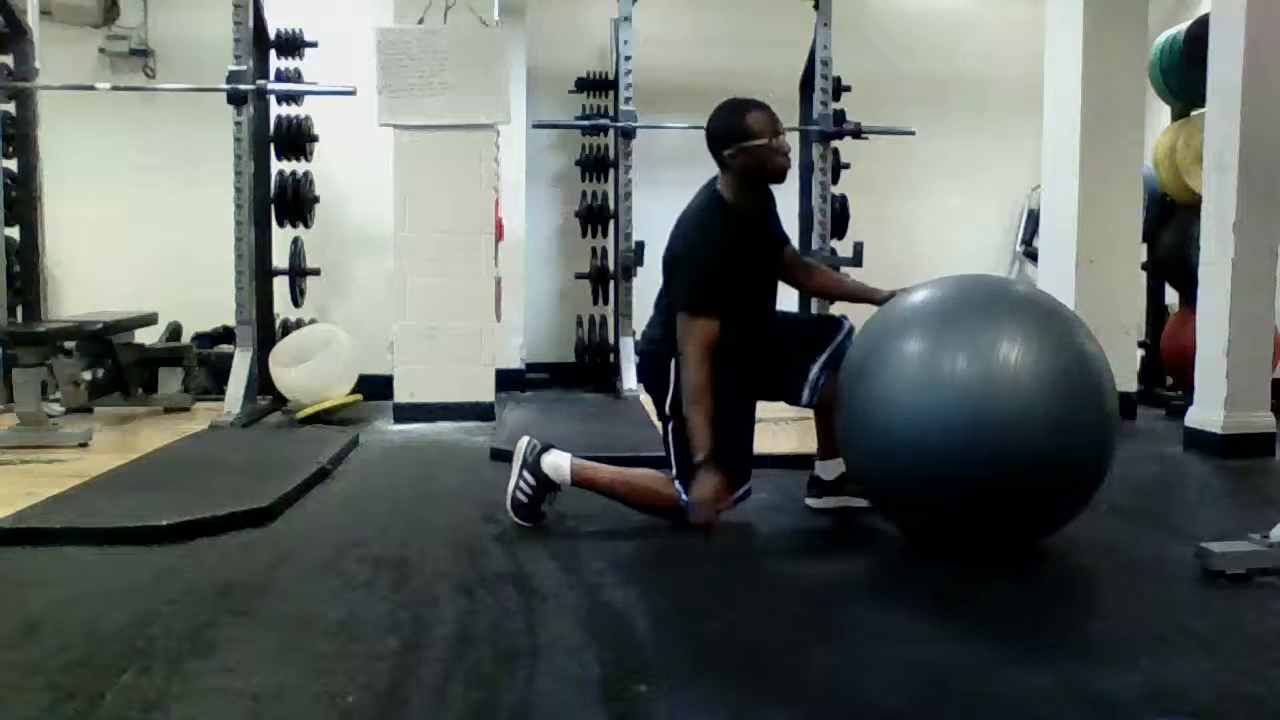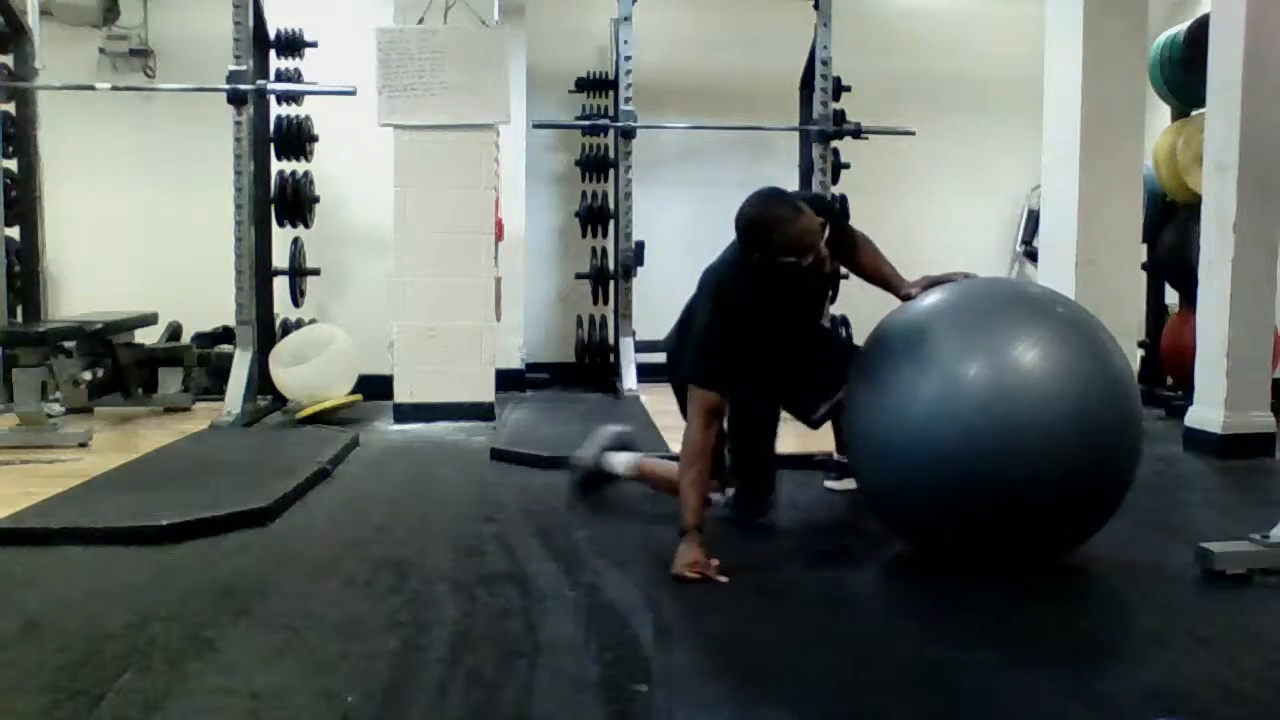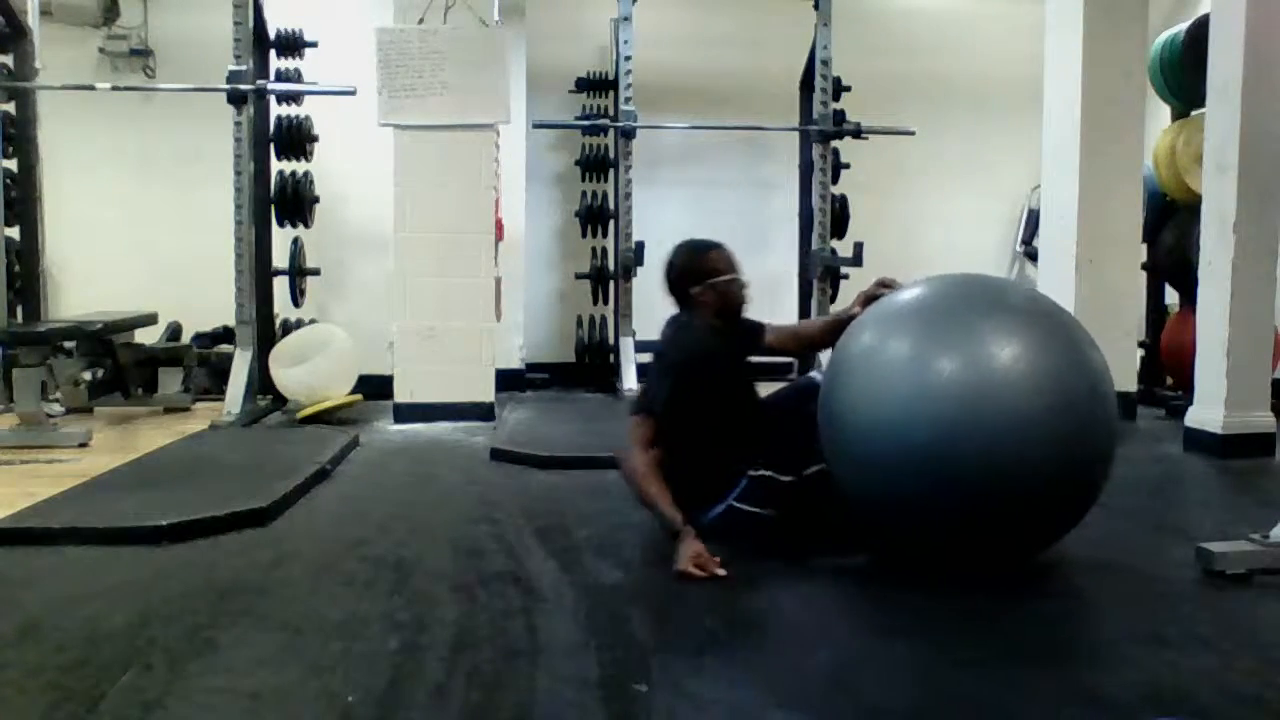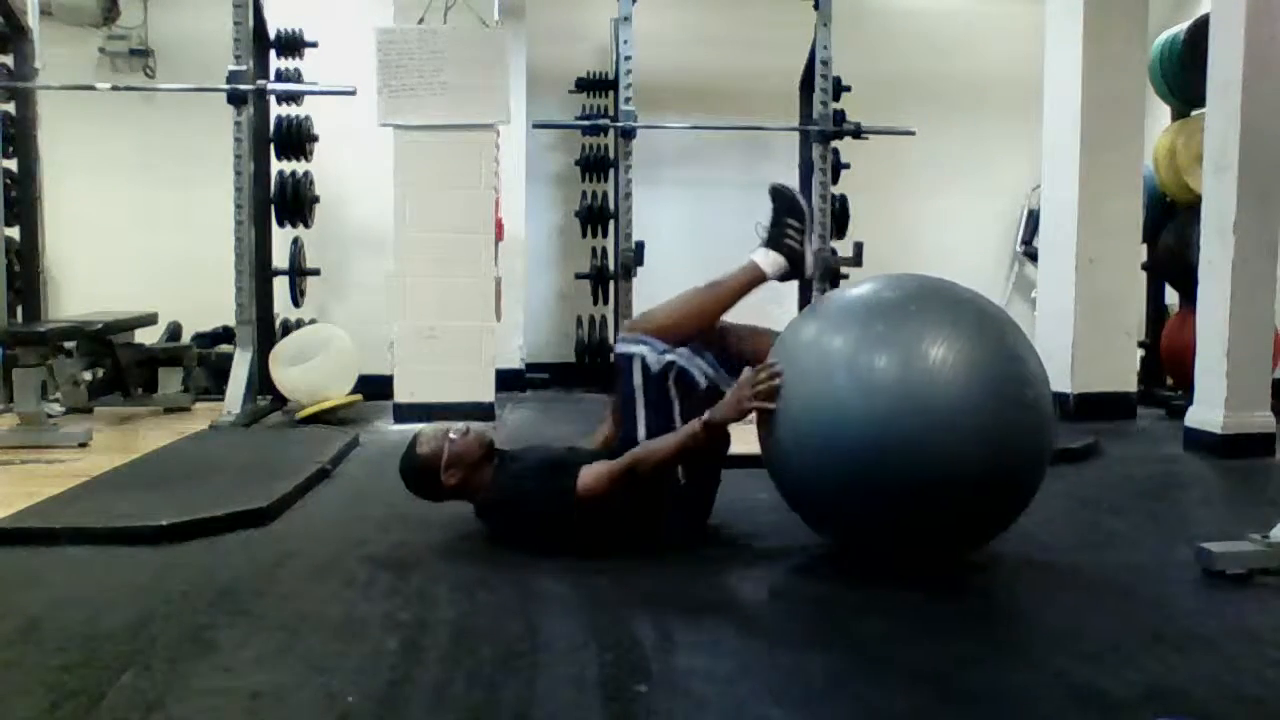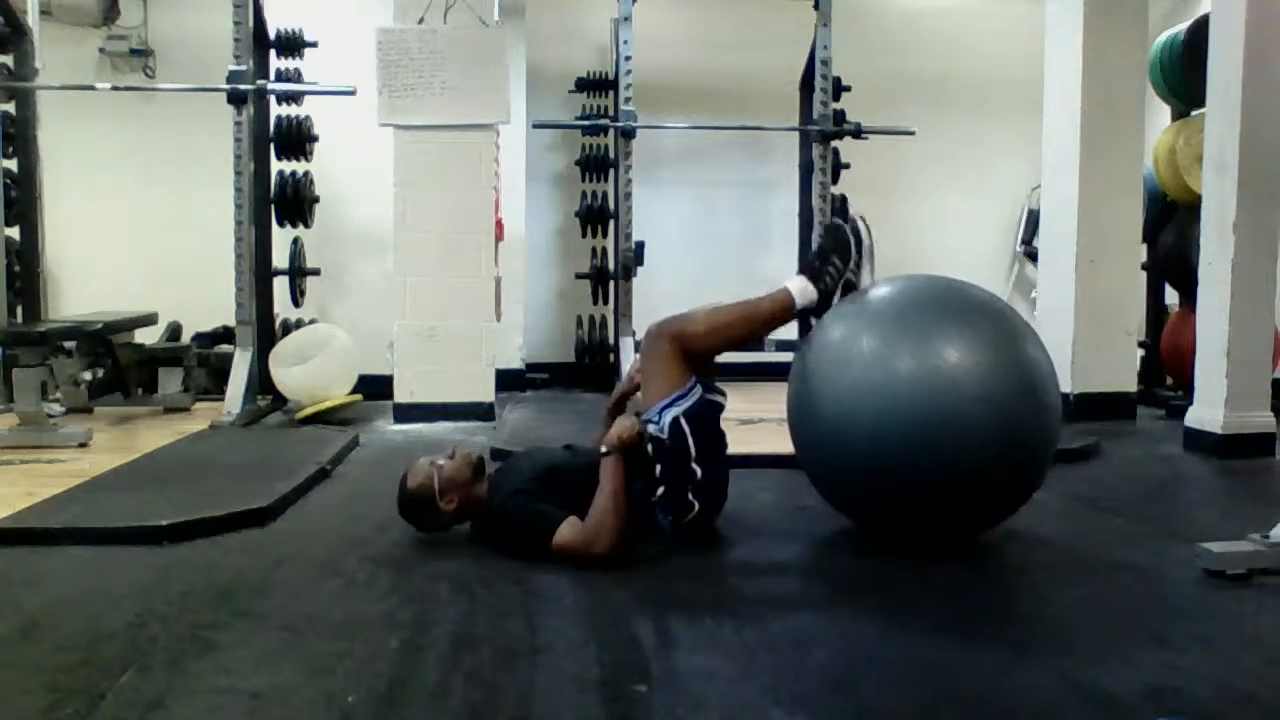
dt=1s
person 1, frame 1
left shoulder: (755, 198)
right shoulder: (703, 239)
left elbow: (796, 269)
right elbow: (694, 355)
left wrist: (877, 295)
right wrist: (704, 466)
right hip: (679, 359)
left knee: (839, 345)
right knee: (704, 494)
left ankle: (827, 480)
right ankle: (550, 465)
person 1, frame 2
left shoulder: (814, 220)
right shoulder: (726, 299)
left elbow: (853, 242)
right elbow: (704, 417)
left wrist: (903, 286)
right wrist: (691, 537)
right hip: (717, 368)
right knee: (749, 504)
right ankle: (618, 459)
person 1, frame 3
left shoulder: (714, 327)
right shoulder: (684, 355)
left elbow: (793, 339)
right elbow: (635, 450)
left wrist: (853, 312)
right wrist: (684, 534)
right hip: (724, 506)
left knee: (822, 387)
person 1, frame 4
left shoulder: (508, 474)
right shoulder: (516, 496)
right elbow: (620, 474)
right wrist: (713, 419)
left hip: (662, 485)
right hip: (671, 496)
left knee: (700, 332)
right knee: (638, 338)
right ankle: (774, 257)
person 1, frame 5
left shoulder: (505, 480)
right shoulder: (504, 514)
right elbow: (599, 541)
left wrist: (615, 406)
right wrist: (614, 447)
left hip: (658, 472)
right hip: (680, 499)
left knee: (693, 335)
right knee: (664, 337)
left ankle: (816, 292)
right ankle: (808, 289)
